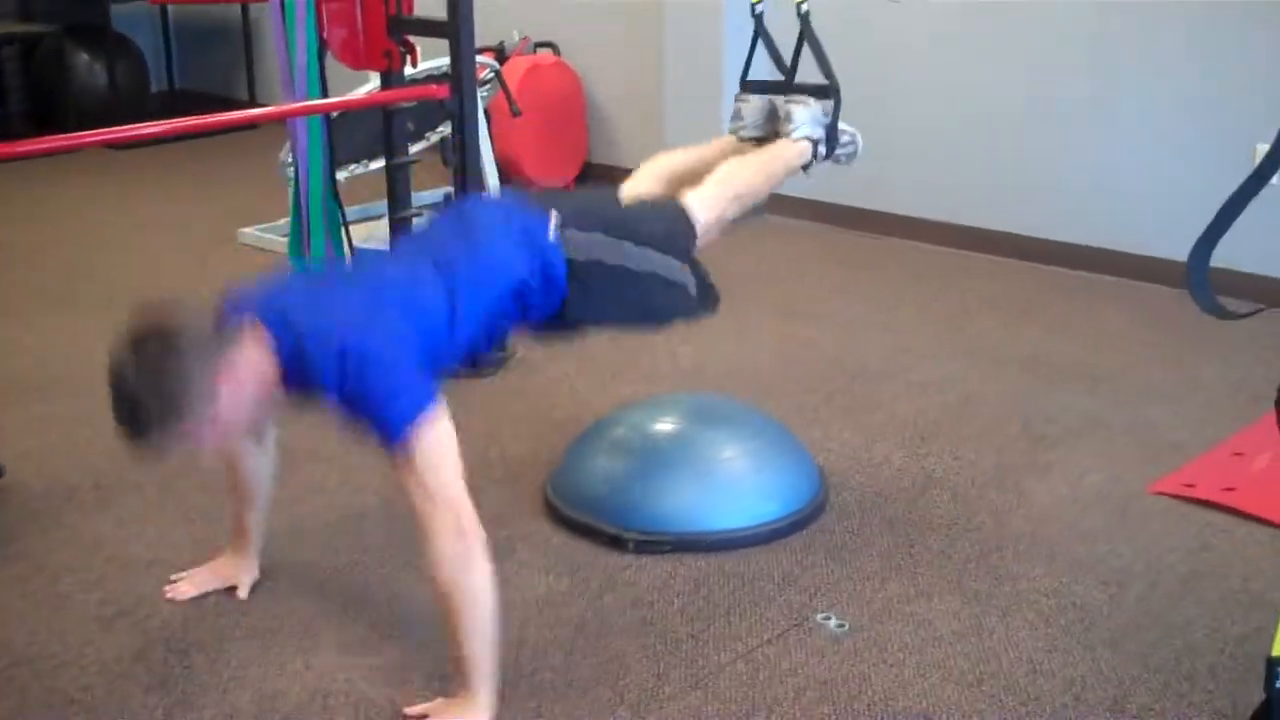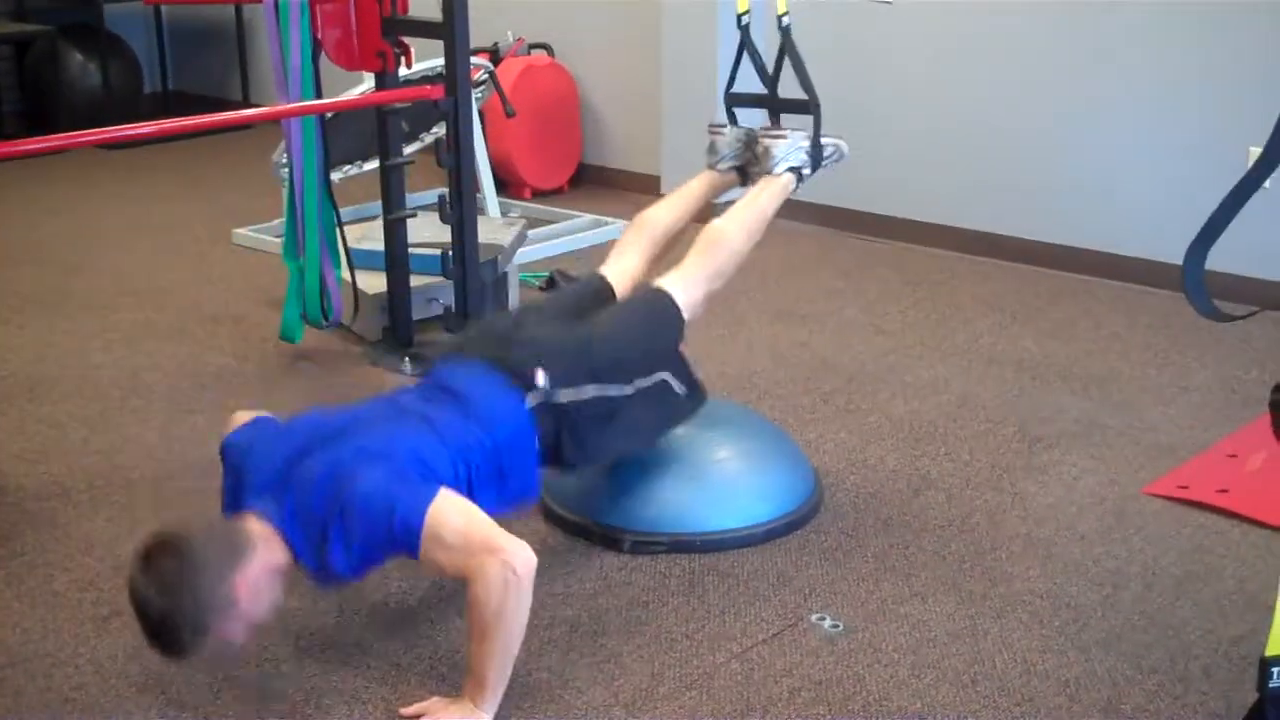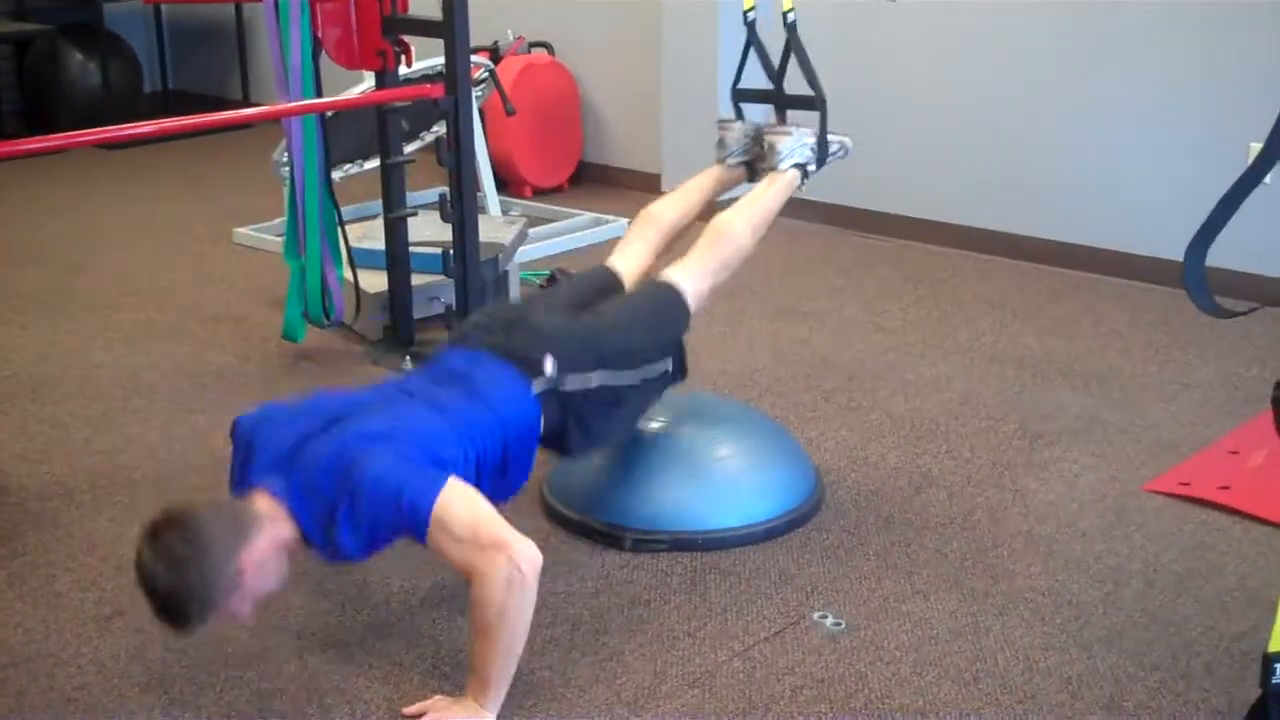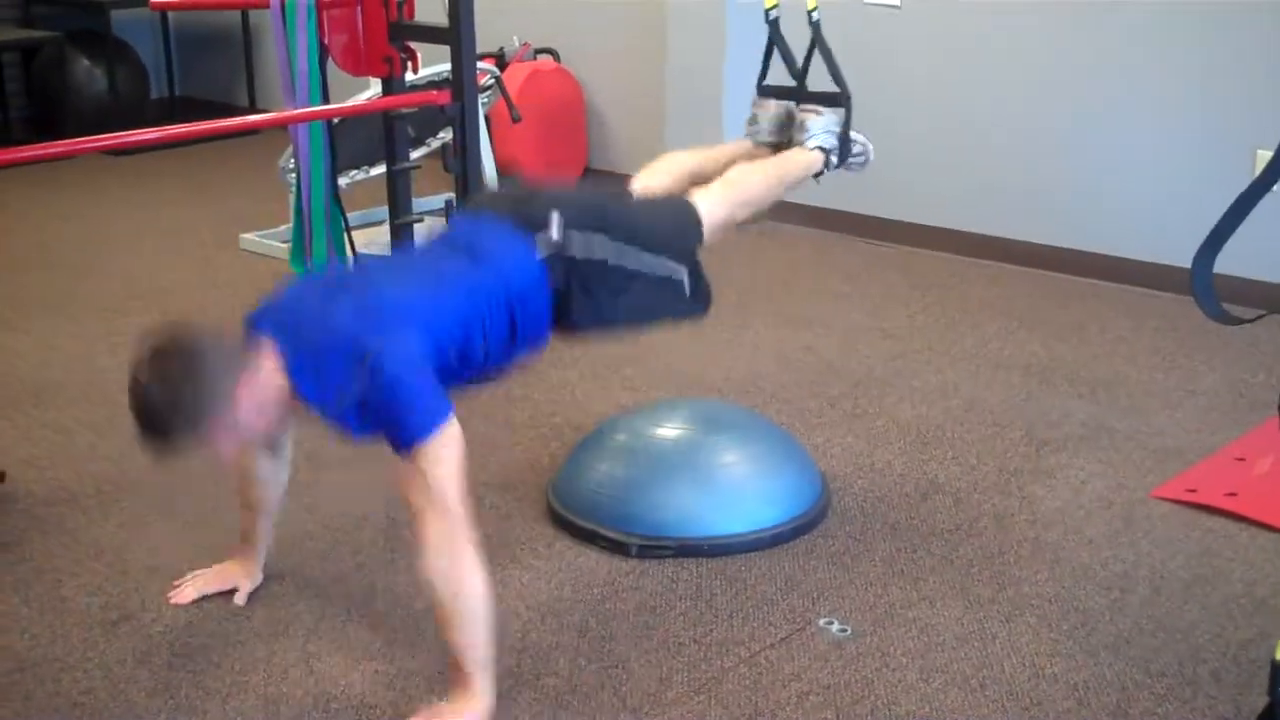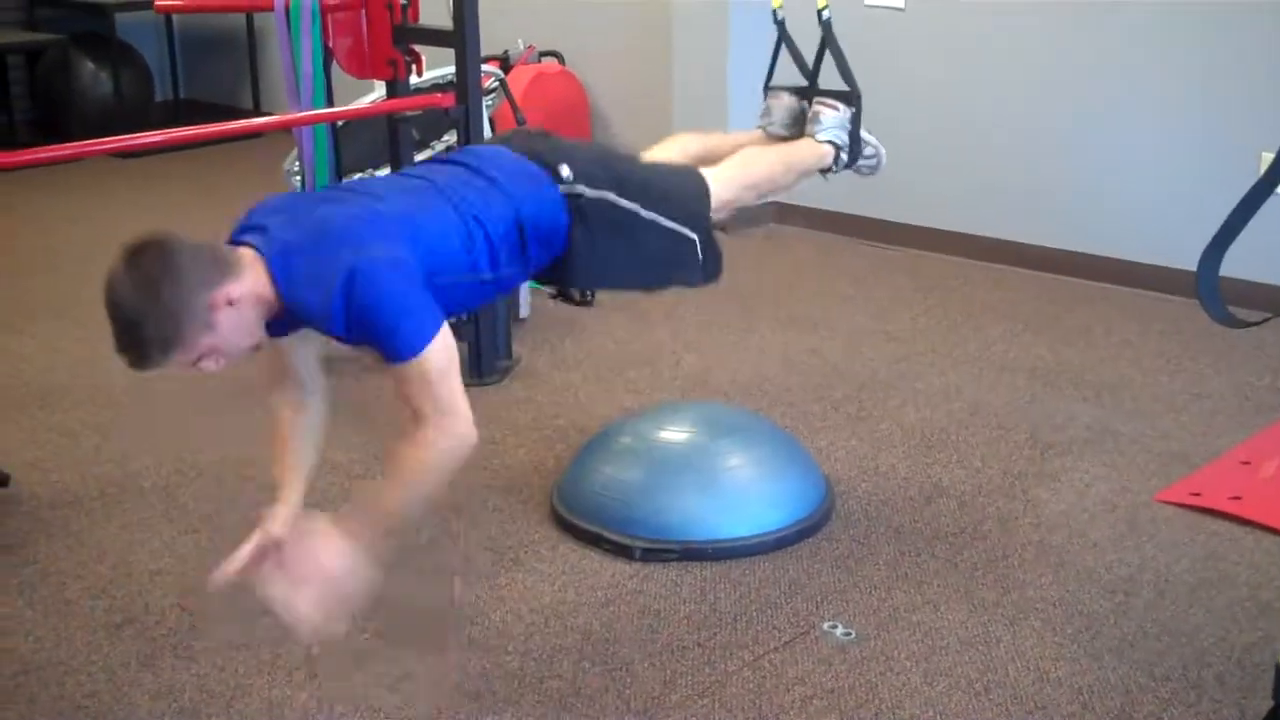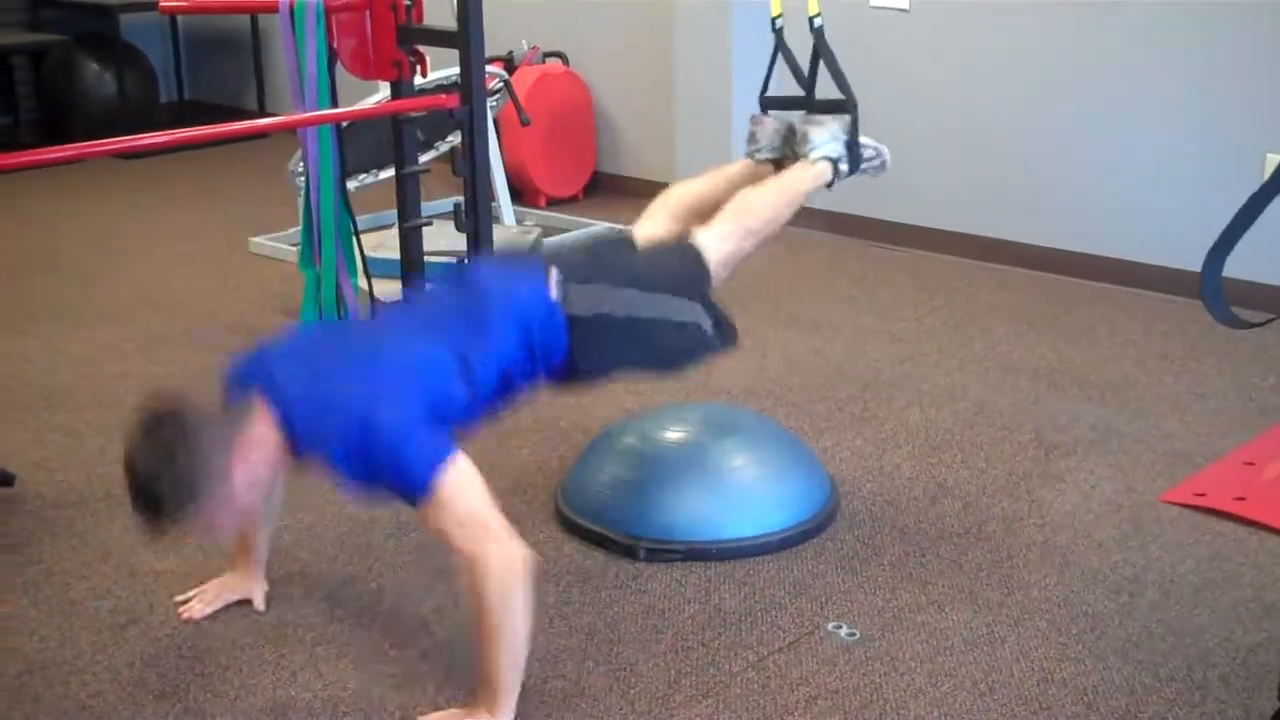
dt=0.2s
person 1, frame 1
left shoulder: (359, 355)
right shoulder: (244, 326)
left elbow: (456, 534)
right elbow: (255, 433)
right wrist: (242, 550)
left hip: (548, 264)
right hip: (482, 231)
left knee: (695, 218)
right knee: (635, 198)
left ankle: (803, 137)
right ankle: (751, 130)
person 1, frame 2
left shoulder: (353, 507)
right shoulder: (249, 457)
left elbow: (509, 564)
right wrist: (228, 578)
left hip: (535, 407)
right hip: (469, 377)
left knee: (675, 295)
right knee: (615, 280)
left ankle: (784, 165)
right ankle: (728, 161)
person 1, frame 3
left shoulder: (364, 489)
right shoulder: (258, 450)
left elbow: (514, 561)
right wrist: (227, 566)
left hip: (539, 385)
right hip: (480, 353)
left knee: (682, 288)
right knee: (626, 265)
left ankle: (787, 161)
right ankle: (735, 158)
person 1, frame 4
left shoulder: (376, 369)
right shoulder: (263, 338)
left elbow: (447, 534)
right elbow: (268, 441)
right wrist: (247, 558)
left hip: (553, 258)
right hip: (497, 229)
left knee: (695, 224)
right knee: (646, 196)
left ankle: (814, 143)
right ankle: (765, 134)
person 1, frame 5
left shoulder: (363, 275)
right shoulder: (253, 260)
left elbow: (451, 429)
right elbow: (298, 388)
left wrist: (352, 542)
right wrist: (283, 517)
left hip: (560, 203)
right hip: (495, 172)
left knee: (713, 193)
right knee: (660, 167)
left ankle: (826, 136)
right ankle: (781, 122)
person 1, frame 6
left shoulder: (366, 426)
right shoulder: (257, 382)
left elbow: (506, 560)
right elbow: (252, 477)
right wrist: (249, 566)
left hip: (555, 320)
right hip: (491, 290)
left knee: (705, 256)
right knee: (647, 234)
left ankle: (823, 154)
right ankle: (765, 150)
